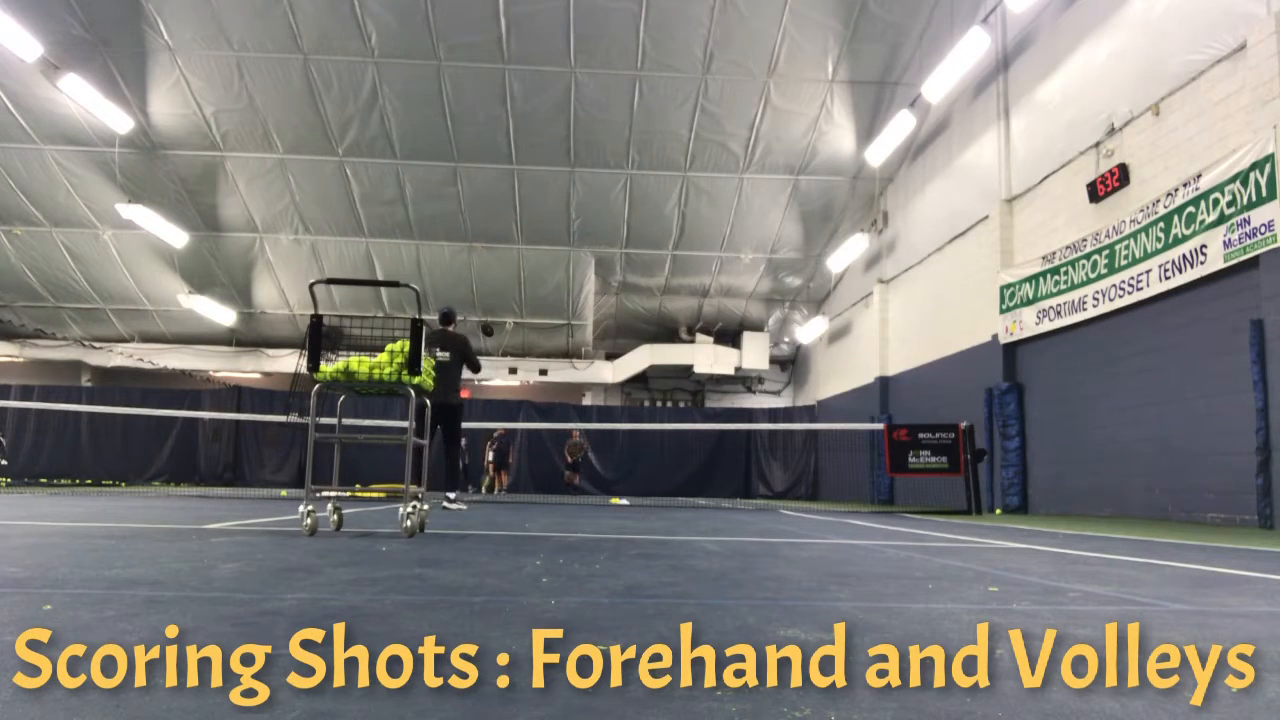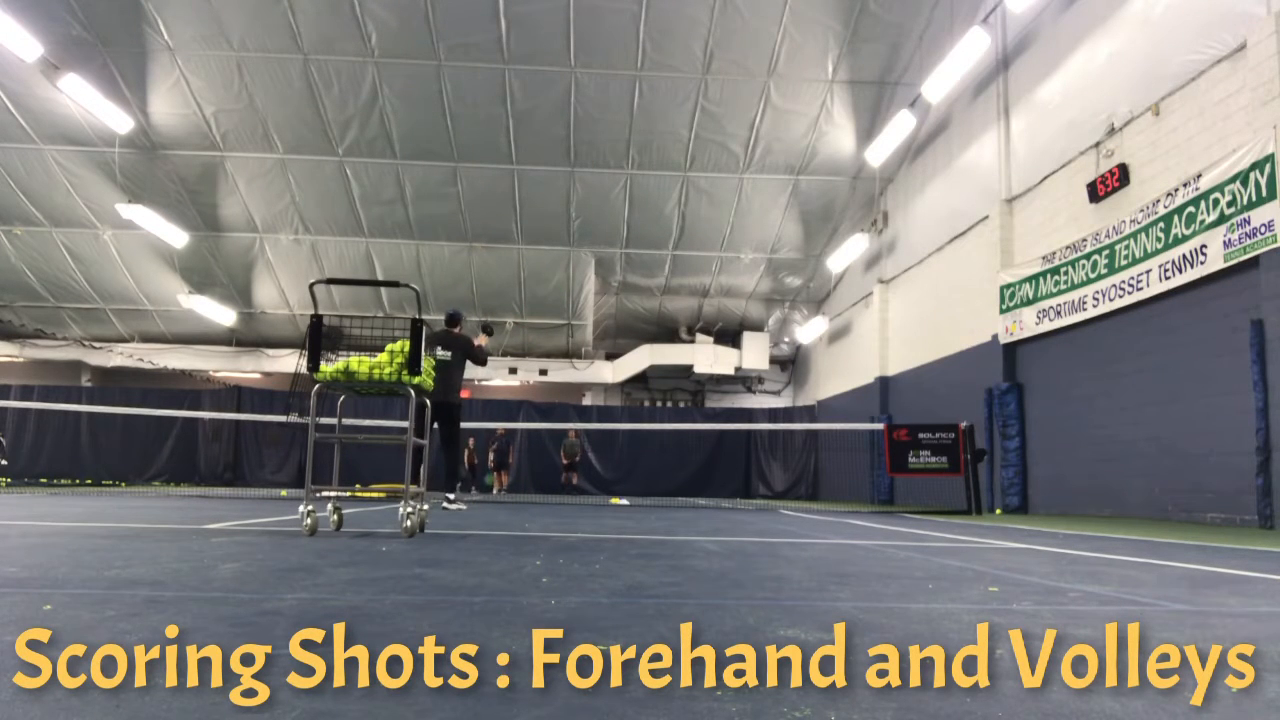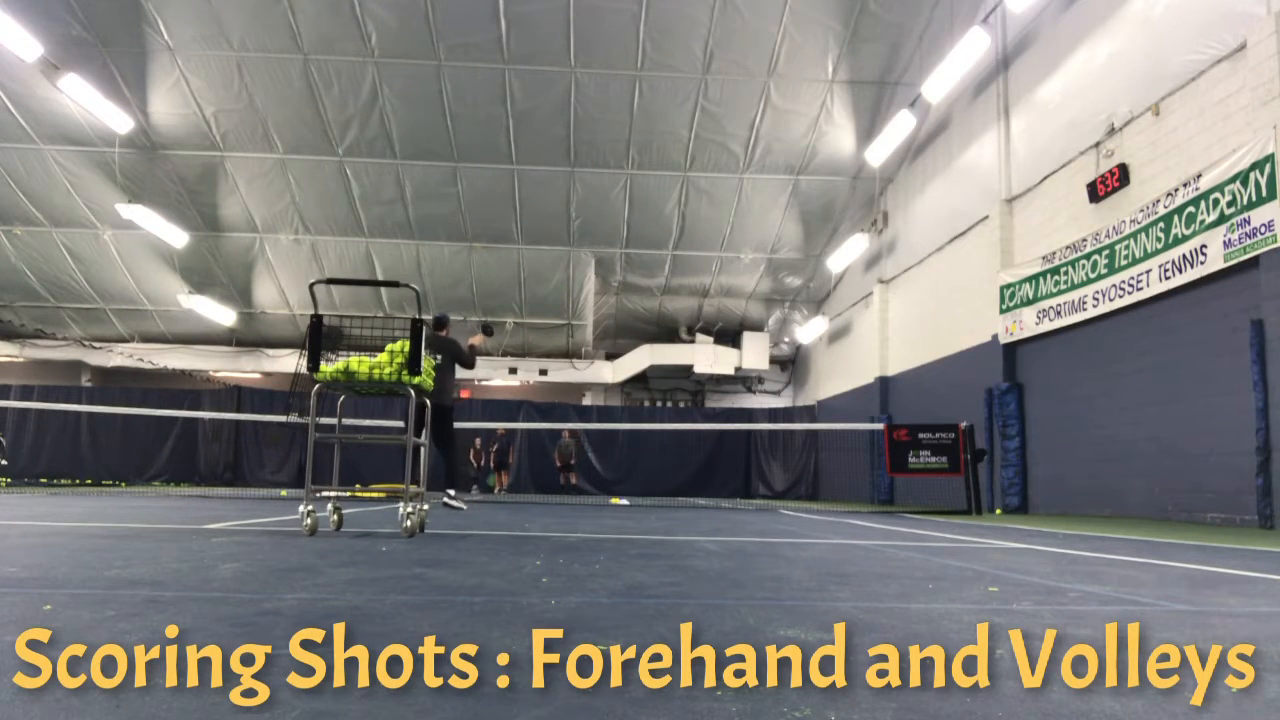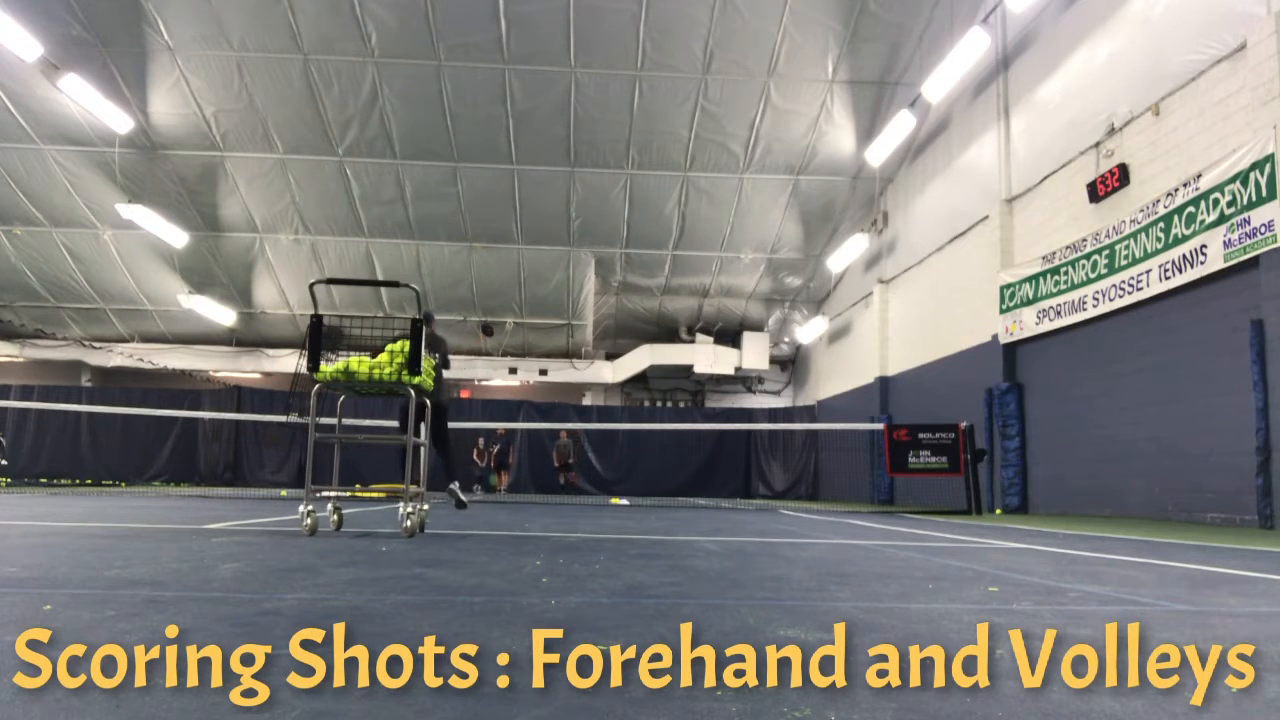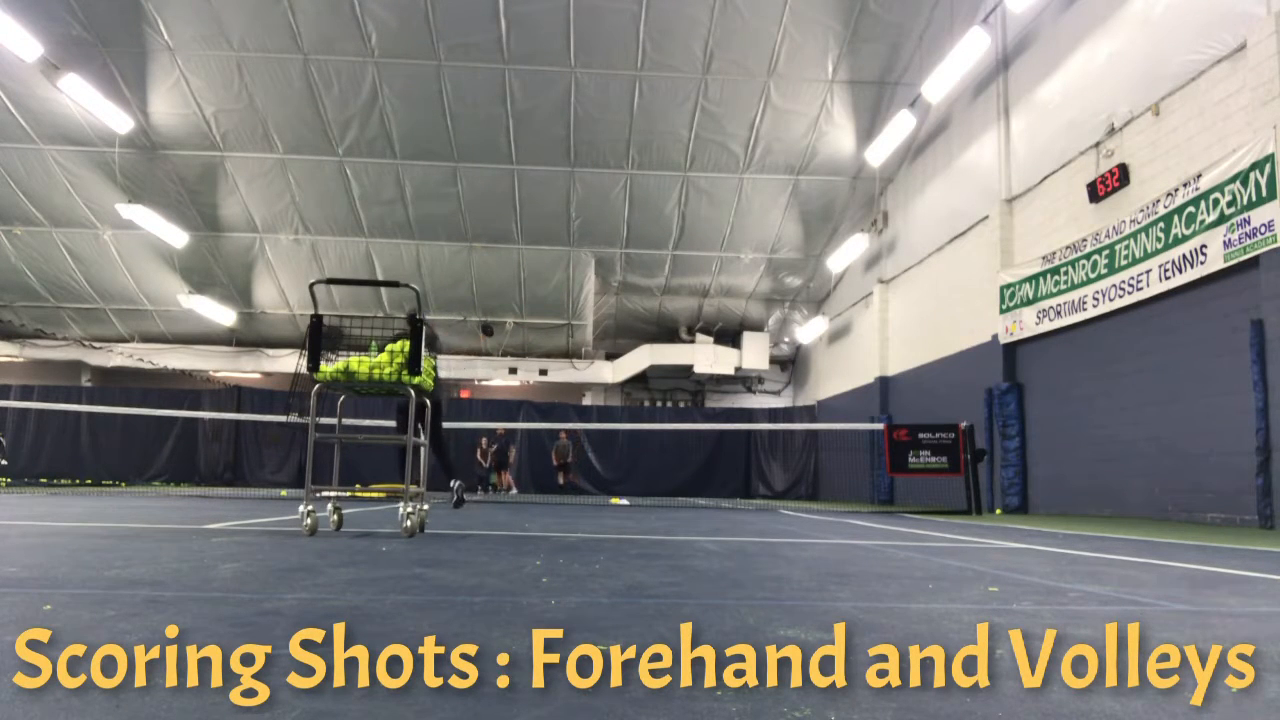
dt=0.3s
person 1, frame 1
left shoulder: (425, 339)
right shoulder: (460, 341)
right elbow: (476, 368)
right wrist: (464, 366)
left hip: (426, 400)
right hip: (450, 401)
right knee: (452, 449)
right ankle: (451, 496)
person 1, frame 2
left shoulder: (429, 339)
right shoulder: (463, 341)
right elbow: (482, 361)
right wrist: (480, 346)
left hip: (425, 399)
right hip: (449, 401)
left knee: (418, 446)
right knee: (451, 448)
right ankle: (449, 496)
person 1, frame 3
right shoulder: (450, 344)
right elbow: (469, 364)
right wrist: (472, 346)
left hip: (416, 402)
right hip: (441, 403)
right knee: (447, 448)
right ankle: (450, 492)
person 1, frame 4
right shoulder: (439, 342)
right elbow: (446, 366)
right wrist: (444, 359)
left hip: (412, 400)
right hip: (436, 400)
right knee: (443, 445)
right ankle: (454, 484)
person 1, frame 5
left shoulder: (402, 339)
right shoulder: (432, 339)
left hip: (409, 400)
right hip: (432, 399)
left knee: (405, 446)
right knee: (438, 443)
right ankle: (454, 481)
